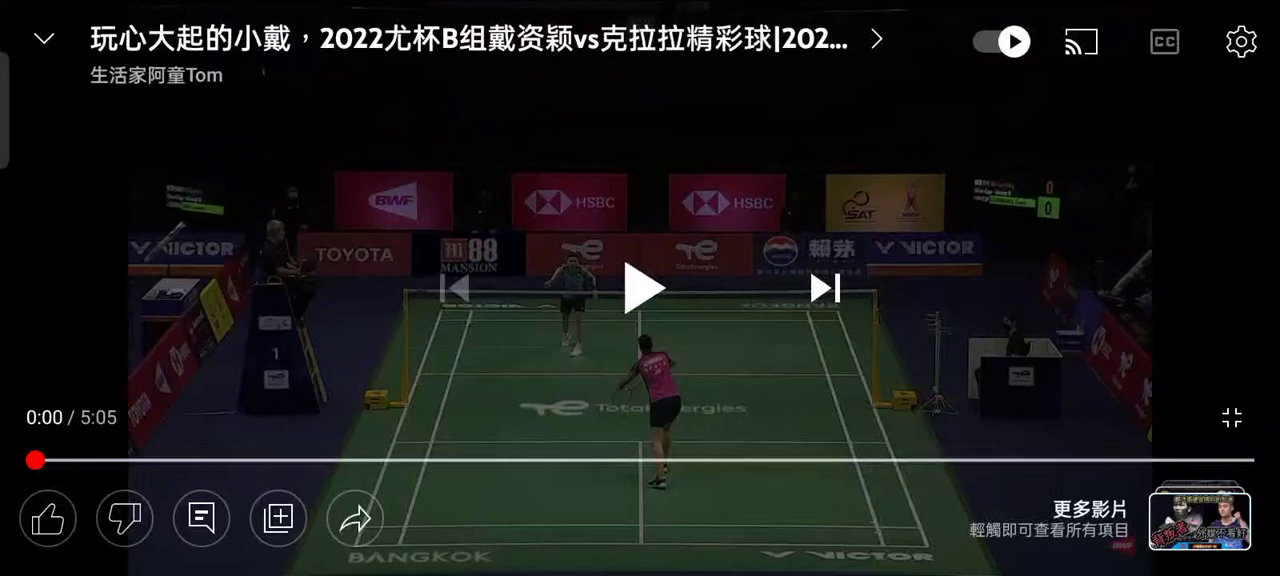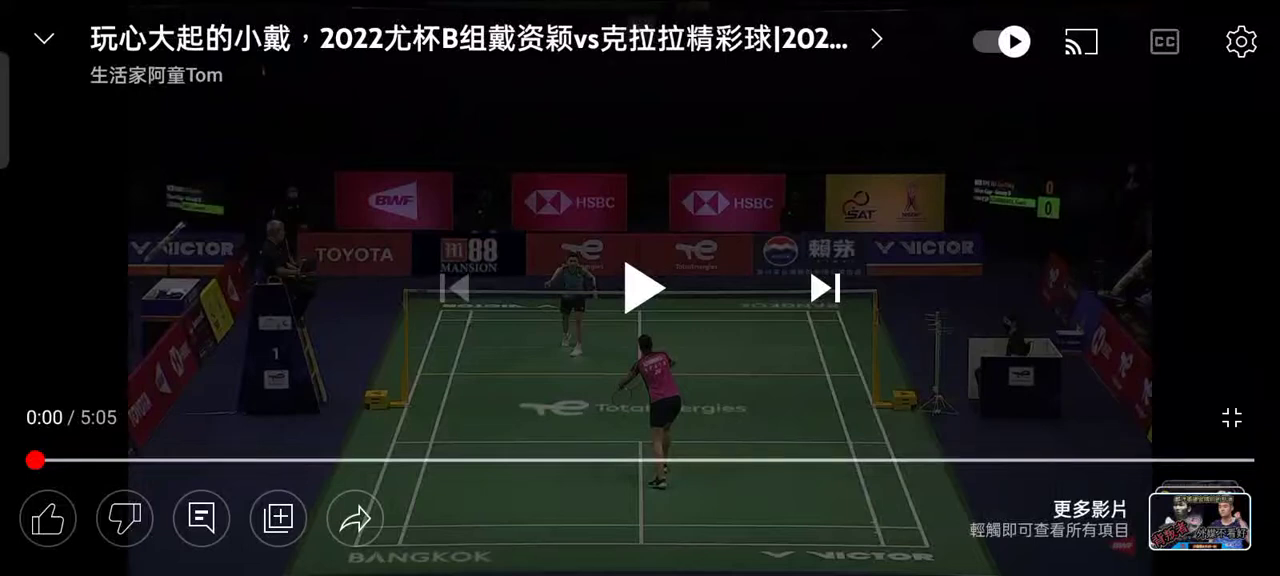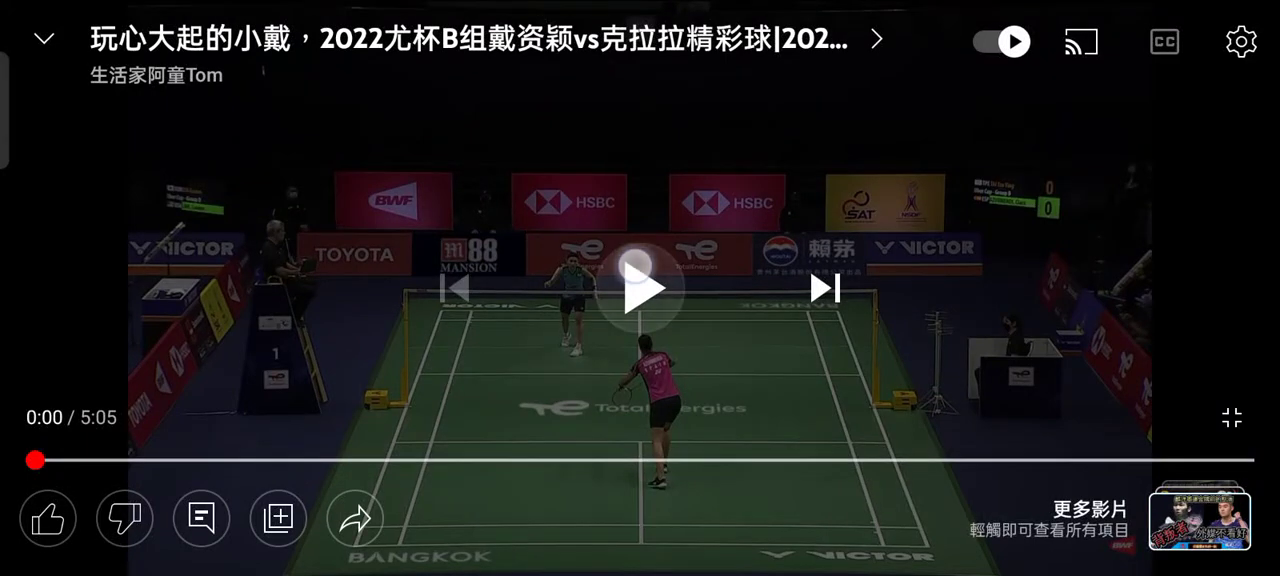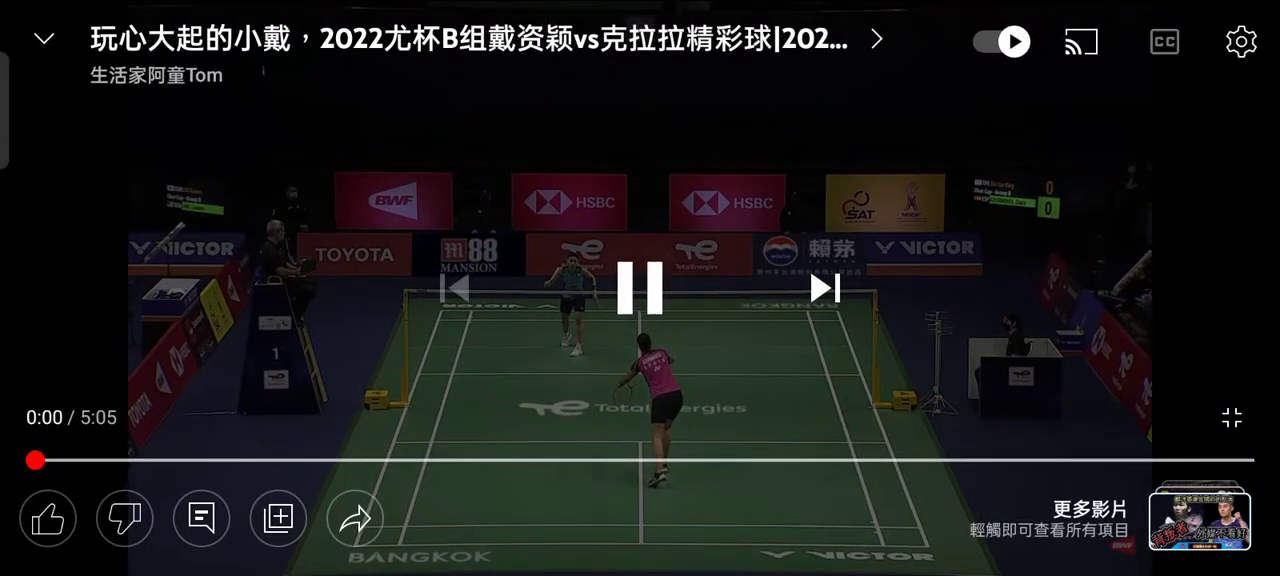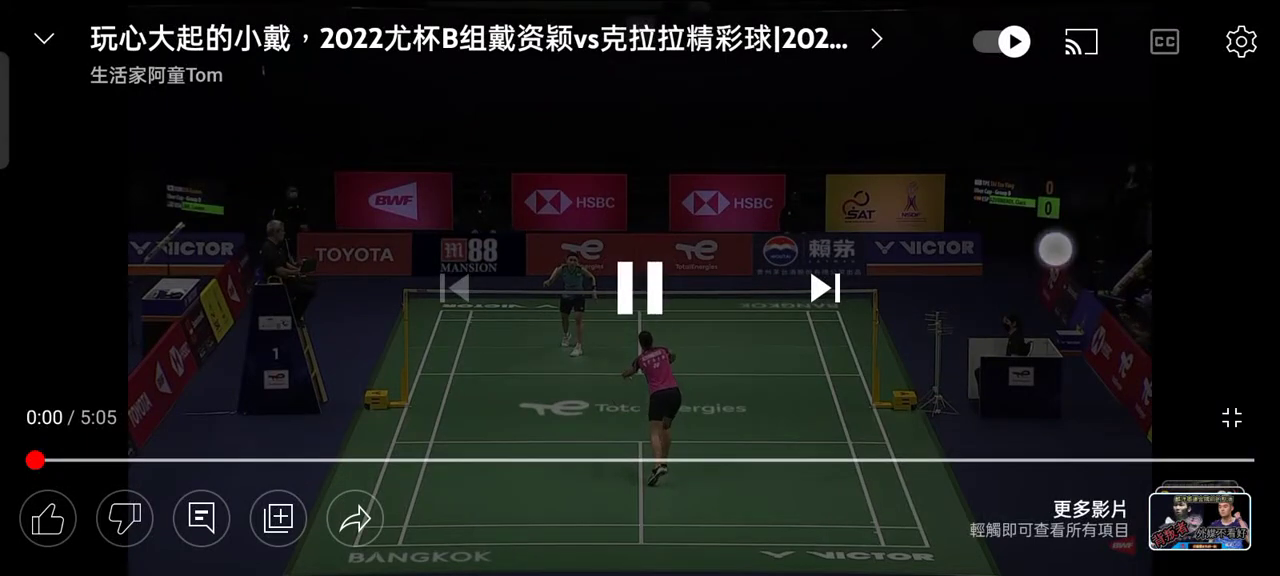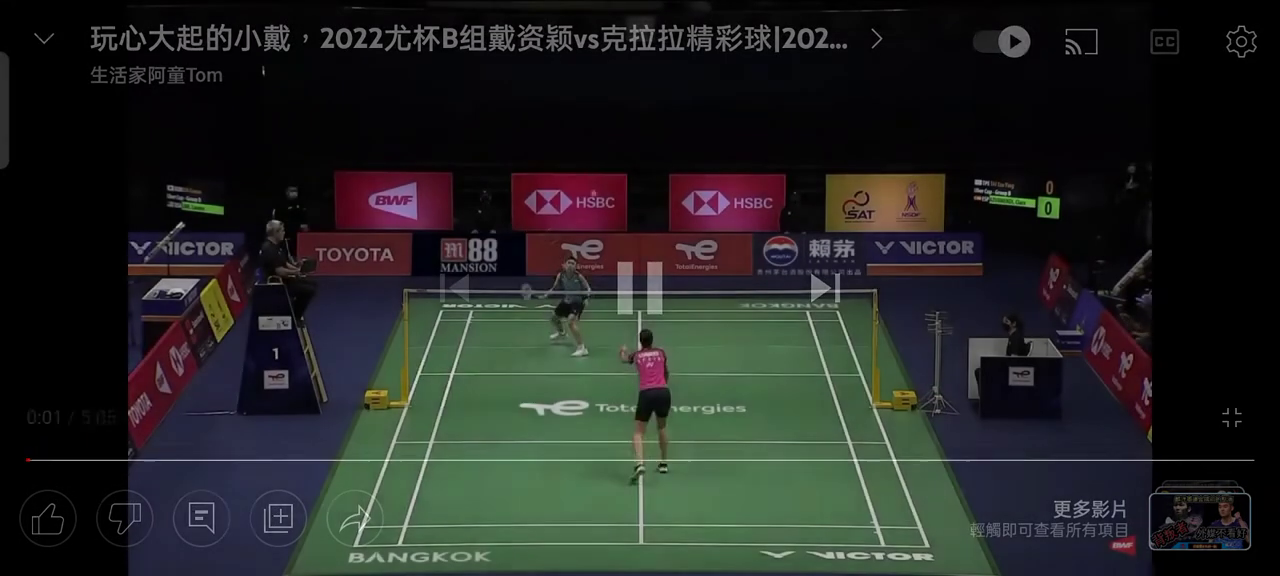
dt=0.4s
person 1, frame 1
left shoulder: (640, 364)
right shoulder: (663, 355)
left elbow: (626, 380)
right elbow: (672, 363)
left wrist: (620, 386)
left hip: (659, 402)
right hip: (675, 399)
left knee: (657, 441)
right knee: (666, 430)
left ankle: (661, 477)
right ankle: (664, 464)
person 1, frame 2
left shoulder: (640, 364)
right shoulder: (663, 355)
left elbow: (626, 380)
right elbow: (673, 363)
left wrist: (620, 386)
left hip: (659, 402)
right hip: (675, 399)
left knee: (657, 441)
right knee: (666, 430)
left ankle: (661, 478)
right ankle: (664, 465)
person 1, frame 3
left shoulder: (639, 364)
right shoulder: (663, 356)
left elbow: (626, 380)
right elbow: (672, 363)
left wrist: (620, 385)
left hip: (659, 403)
right hip: (675, 399)
left knee: (656, 441)
right knee: (666, 430)
left ankle: (661, 478)
right ankle: (663, 465)
person 1, frame 4
left shoulder: (639, 362)
right shoulder: (662, 353)
left elbow: (625, 380)
right elbow: (671, 360)
left wrist: (621, 383)
left hip: (660, 398)
right hip: (677, 395)
left knee: (657, 437)
right knee: (666, 429)
left ankle: (659, 472)
right ankle: (663, 465)
person 1, frame 5
left shoulder: (640, 359)
right shoulder: (663, 351)
left elbow: (627, 374)
right elbow: (673, 357)
left wrist: (624, 374)
left hip: (658, 395)
right hip: (674, 392)
left knee: (654, 433)
right knee: (666, 427)
left ankle: (657, 466)
right ankle: (664, 463)
person 1, frame 6
left shoulder: (636, 355)
right shoulder: (661, 353)
left elbow: (624, 359)
left wrist: (623, 350)
left hip: (646, 394)
right hip: (664, 393)
left knee: (638, 433)
right knee: (661, 427)
left ankle: (639, 464)
right ankle: (664, 463)
